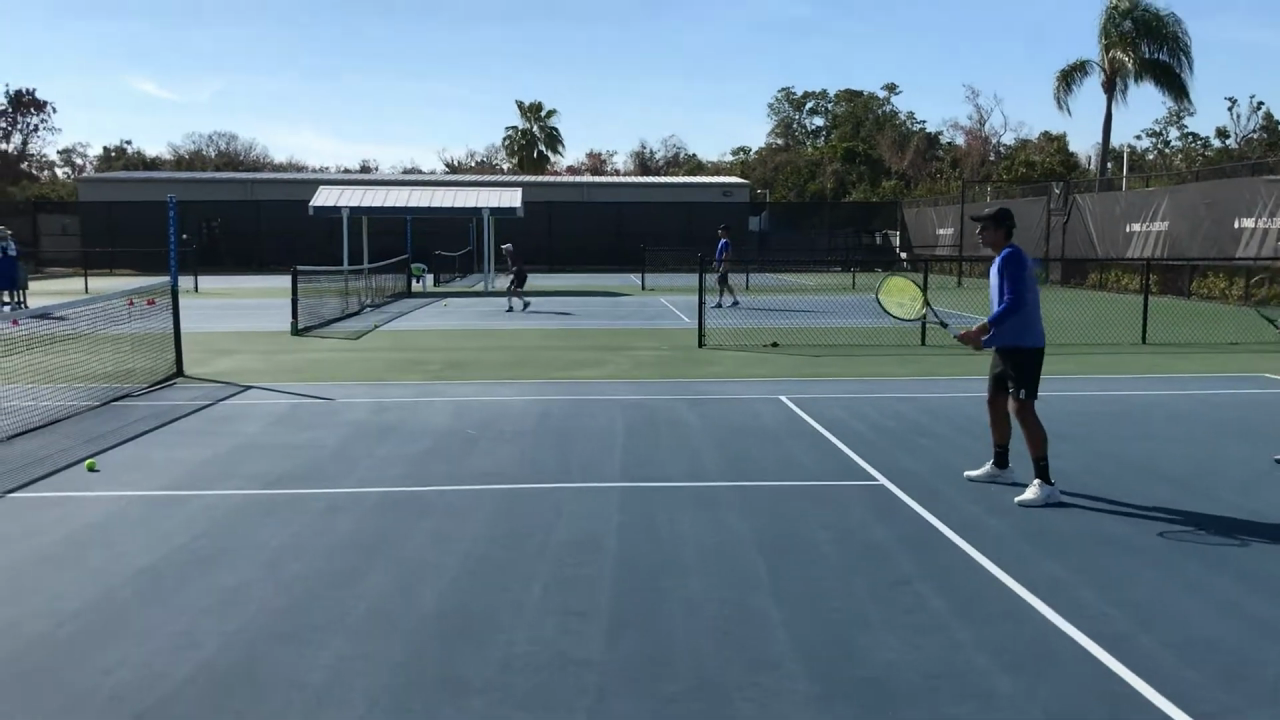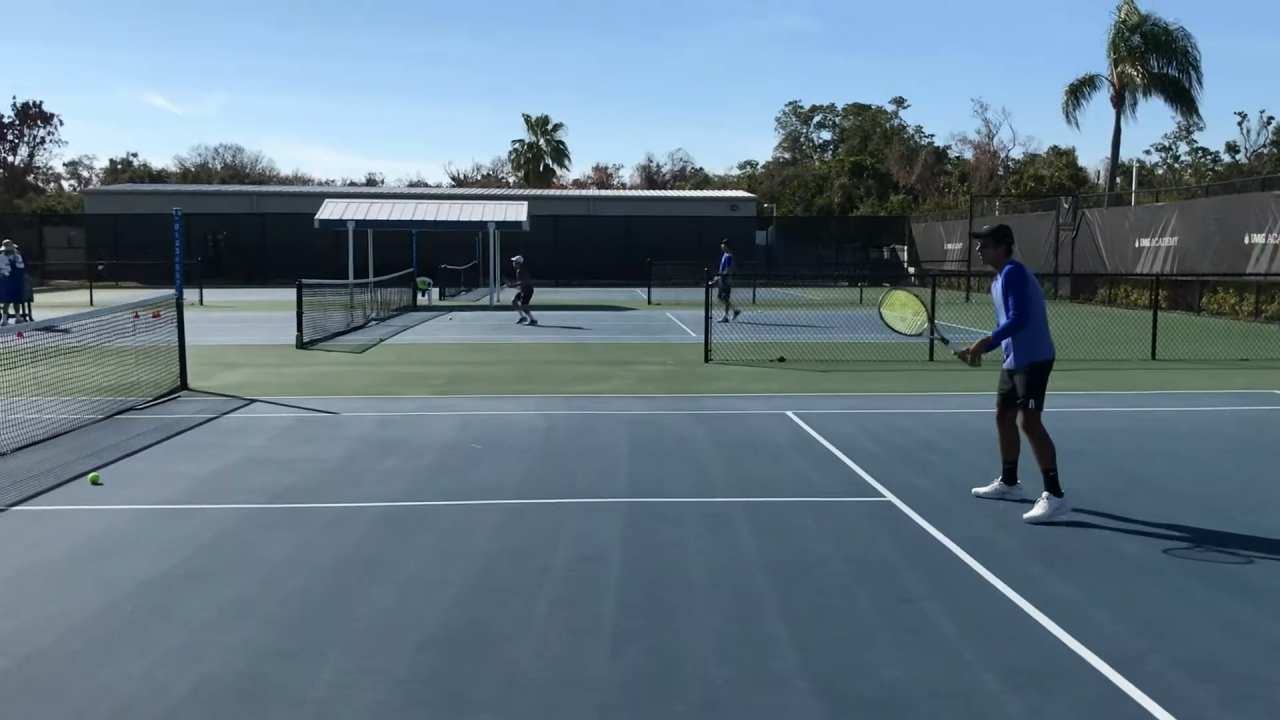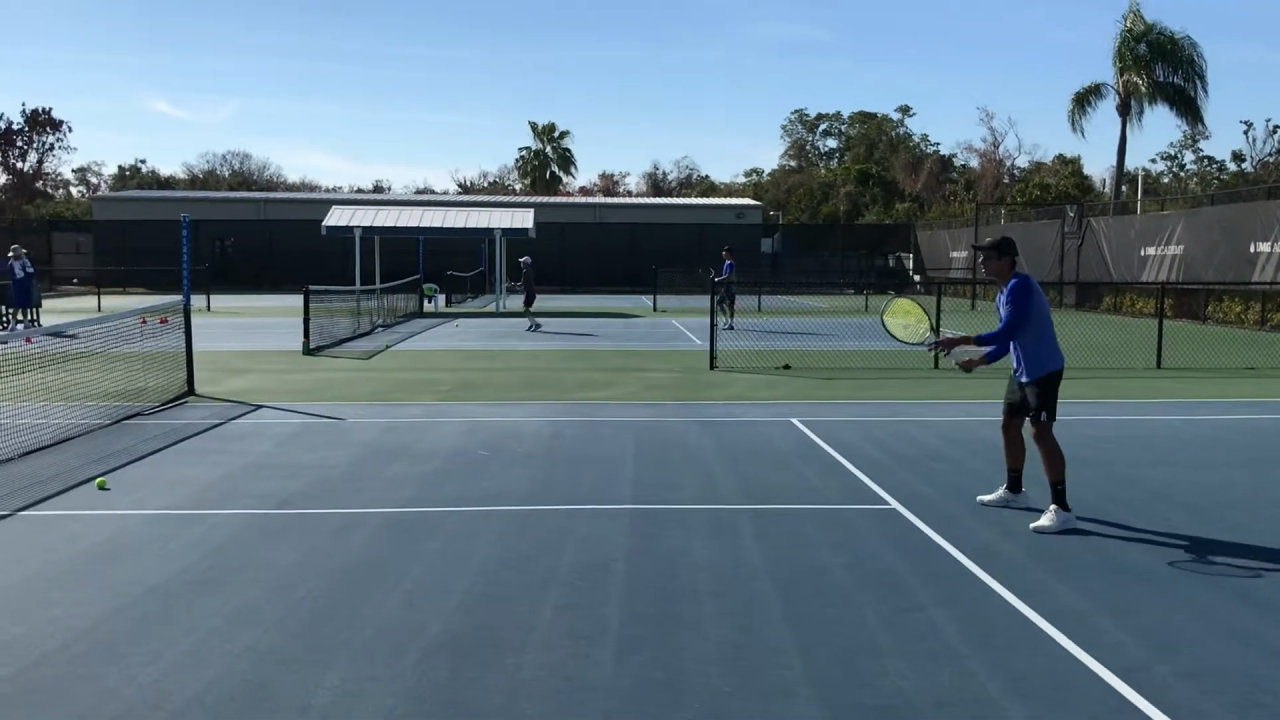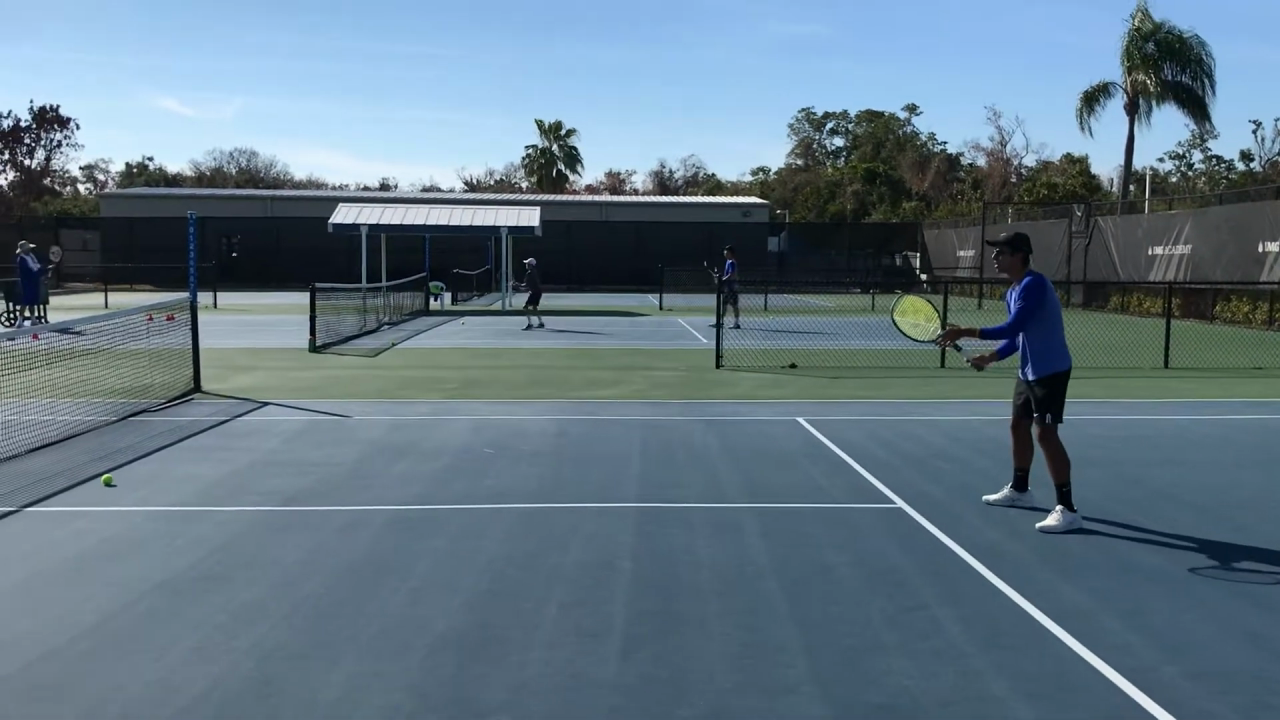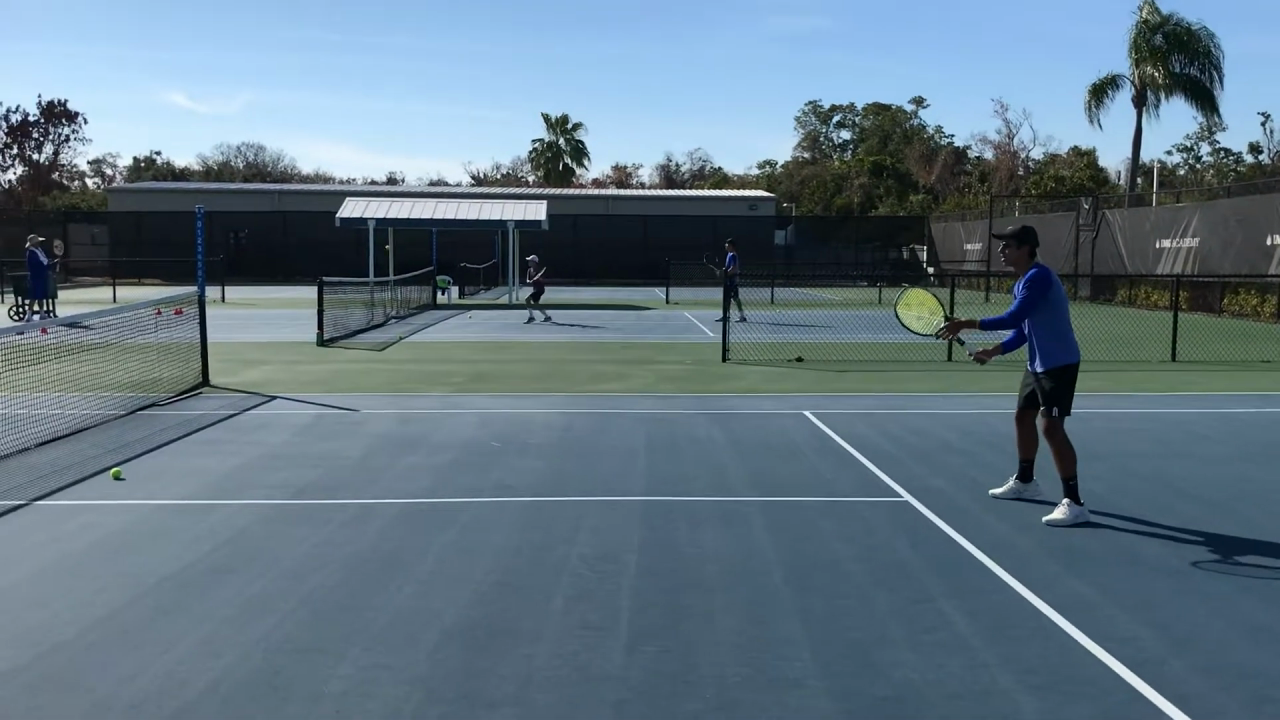
dt=0.2s
person 1, frame 1
left shoulder: (1011, 257)
right shoulder: (1000, 261)
left elbow: (1014, 303)
left wrist: (983, 327)
right wrist: (978, 332)
left hip: (1023, 346)
right hip: (1006, 345)
left knee: (1021, 409)
right knee: (995, 402)
left ankle: (1045, 483)
right ankle: (1000, 465)
person 1, frame 2
left shoulder: (1013, 273)
right shoulder: (1001, 279)
left elbow: (1019, 319)
left wrist: (984, 341)
right wrist: (979, 348)
left hip: (1033, 360)
right hip: (1014, 360)
left knee: (1029, 421)
right knee: (1004, 417)
left ankle: (1054, 495)
right ankle: (1009, 482)
person 1, frame 3
left shoulder: (1020, 286)
right shoulder: (1004, 292)
left elbow: (1007, 332)
left wrist: (962, 341)
right wrist: (979, 361)
left hip: (1044, 371)
right hip: (1022, 370)
left knee: (1041, 432)
right knee: (1010, 425)
left ankle: (1061, 508)
right ankle: (1014, 490)
person 1, frame 4
left shoulder: (1034, 284)
right shoulder: (1013, 291)
left elbow: (1012, 328)
left wrist: (965, 332)
right wrist: (990, 357)
left hip: (1050, 371)
right hip: (1029, 370)
left knee: (1046, 434)
right knee: (1019, 426)
left ankle: (1067, 509)
right ankle: (1019, 489)
person 1, frame 5
left shoulder: (1039, 276)
right shoulder: (1021, 284)
left elbow: (1012, 319)
right elbow: (1022, 331)
left wrist: (966, 323)
right wrist: (994, 351)
left hip: (1058, 364)
right hip: (1037, 363)
left knee: (1051, 427)
right knee: (1023, 417)
left ankle: (1074, 503)
right ankle: (1025, 481)
